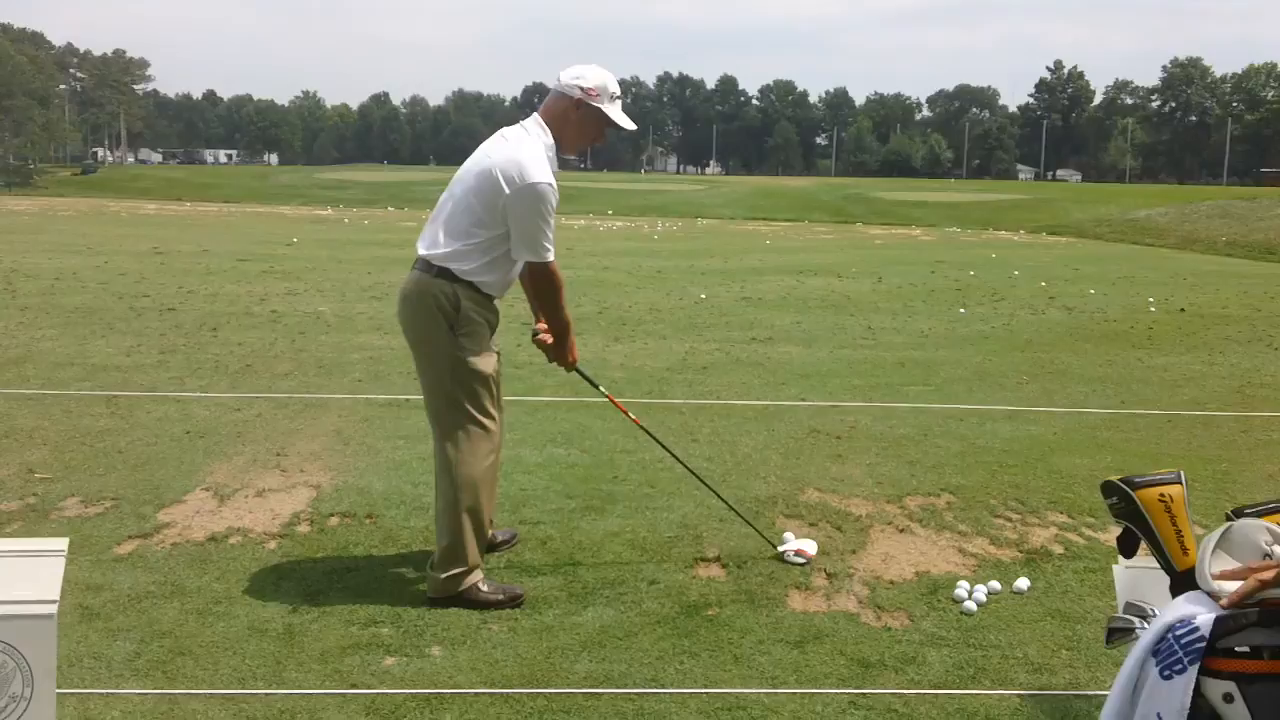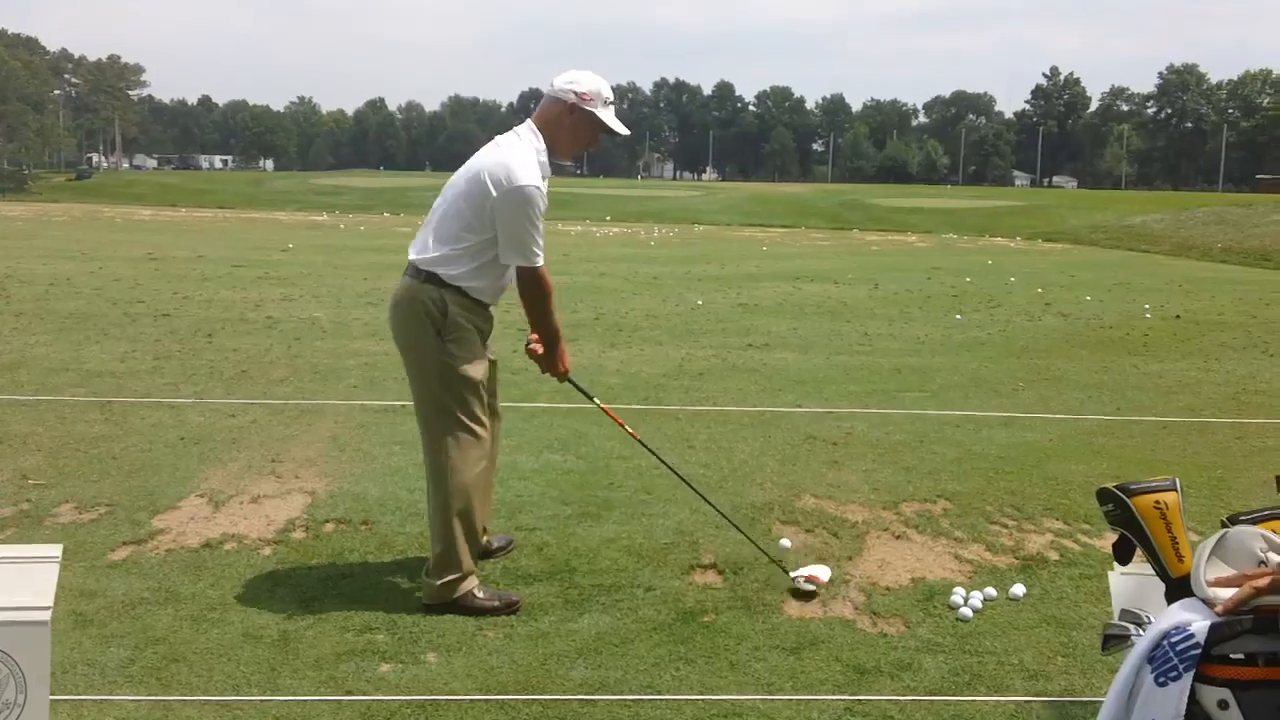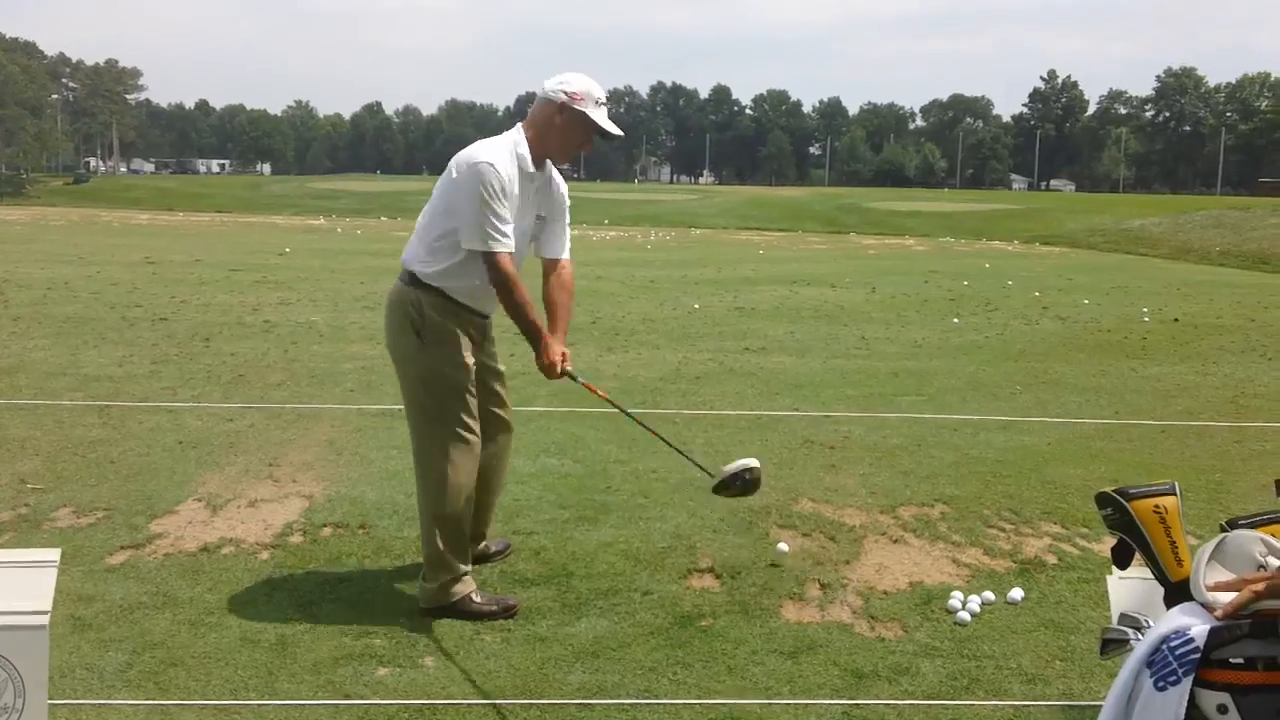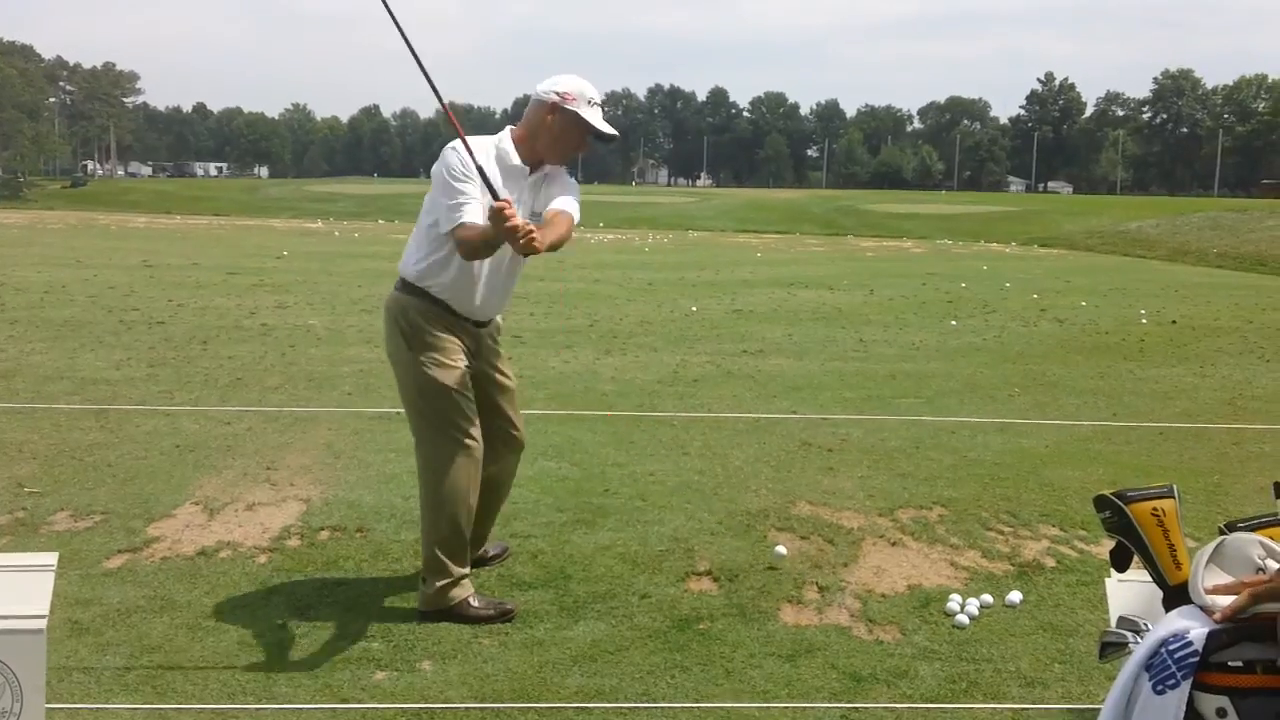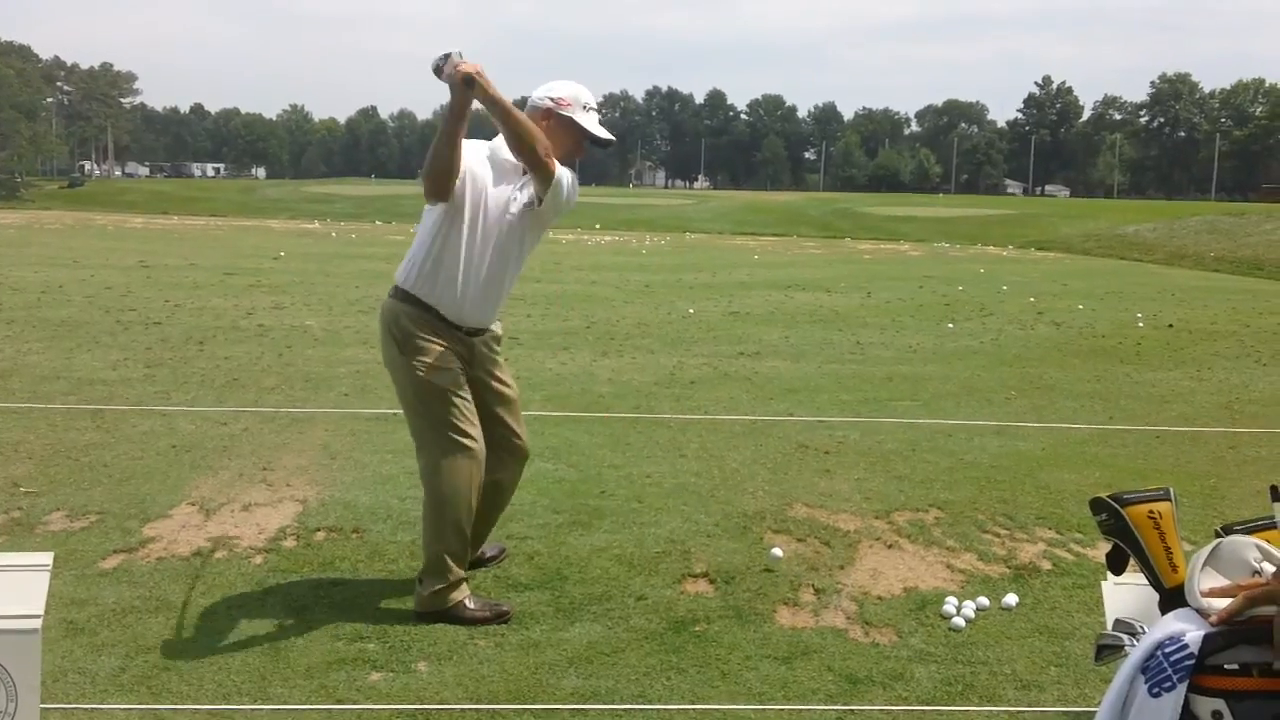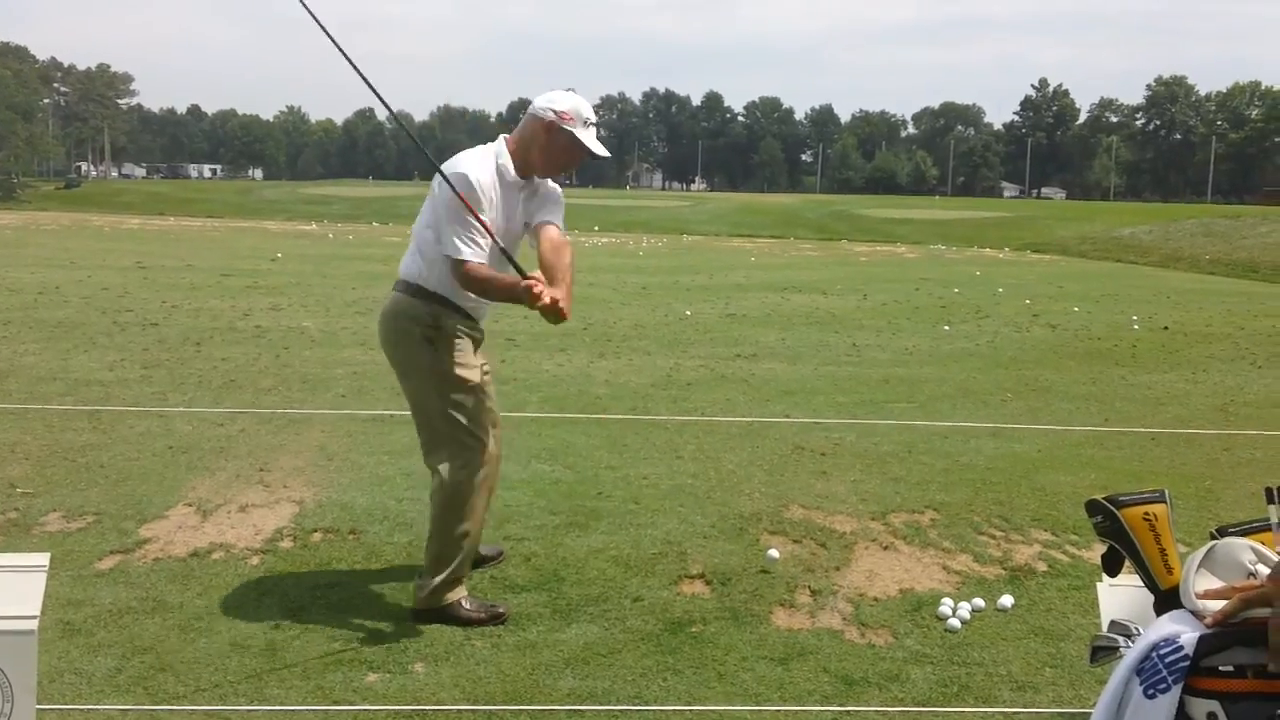
dt=0.2s
person 1, frame 1
left shoulder: (517, 140)
right shoulder: (532, 174)
left elbow: (530, 260)
right elbow: (541, 268)
left wrist: (542, 319)
right wrist: (563, 333)
left hip: (451, 296)
right hip: (449, 301)
left knee: (478, 423)
right knee: (469, 431)
left ankle: (472, 530)
right ankle: (454, 574)
person 1, frame 2
left shoulder: (531, 161)
right shoulder: (519, 173)
left elbow: (532, 266)
right elbow: (530, 273)
left wrist: (546, 335)
right wrist: (554, 343)
left hip: (461, 308)
right hip: (439, 308)
left knee: (476, 426)
right knee: (460, 438)
left ankle: (466, 535)
right ankle: (449, 581)
person 1, frame 3
left shoulder: (554, 187)
right shoulder: (483, 162)
left elbow: (559, 264)
right elbow: (495, 266)
left wrist: (558, 338)
right wrist: (537, 339)
left hip: (471, 317)
right hip: (428, 311)
left knee: (493, 429)
right knee: (452, 444)
left ankle: (466, 541)
right ankle: (446, 585)
person 1, frame 4
left shoulder: (560, 184)
right shoulder: (464, 154)
left elbow: (559, 227)
right elbow: (466, 243)
left wrist: (536, 234)
right wrist: (498, 231)
left hip: (480, 326)
right hip: (424, 319)
left knee: (505, 441)
right knee: (455, 449)
left ankle: (467, 545)
right ankle: (444, 589)
person 1, frame 5
left shoulder: (558, 185)
right shoulder: (469, 157)
left elbow: (535, 156)
right elbow: (437, 189)
left wrist: (489, 95)
right wrist: (456, 107)
left hip: (476, 335)
right hip: (419, 325)
left knee: (509, 451)
right knee: (459, 452)
left ankle: (464, 545)
right ankle: (441, 591)
person 1, frame 6
left shoulder: (543, 190)
right shoulder: (470, 175)
left elbow: (553, 243)
right elbow: (466, 271)
left wrist: (555, 289)
right wrist: (524, 289)
left hip: (451, 322)
right hip: (427, 320)
left knee: (461, 436)
right knee: (468, 450)
left ankle: (456, 545)
right ankle: (441, 590)
